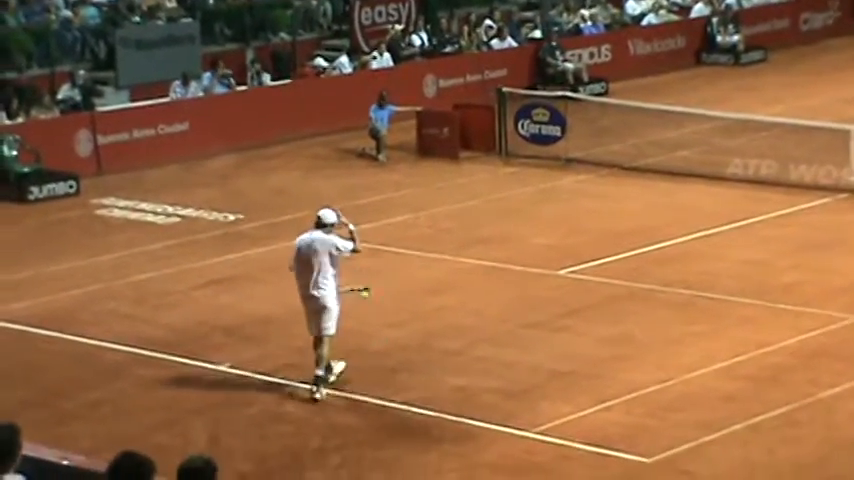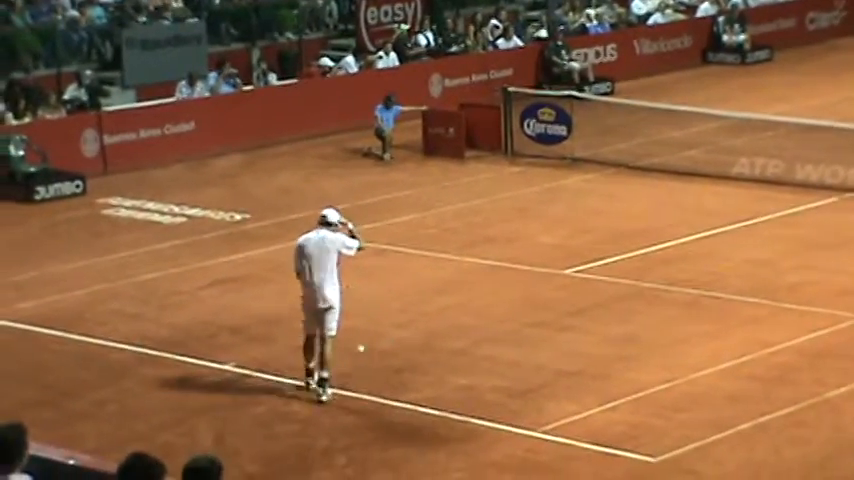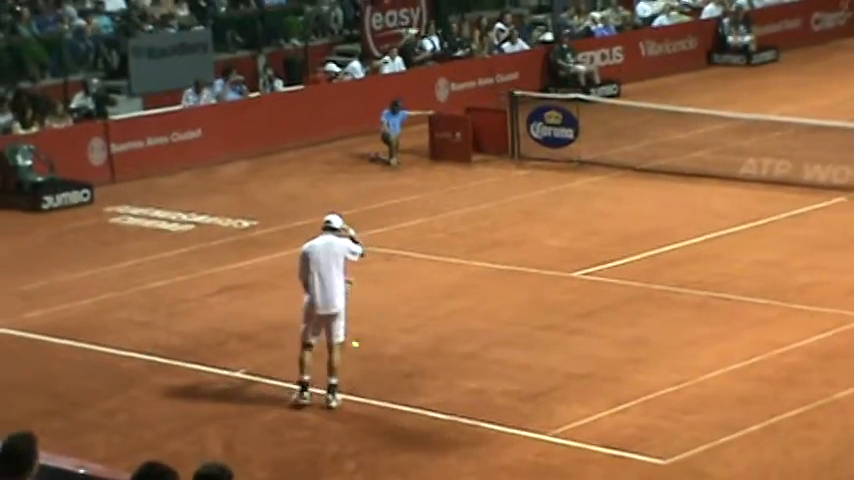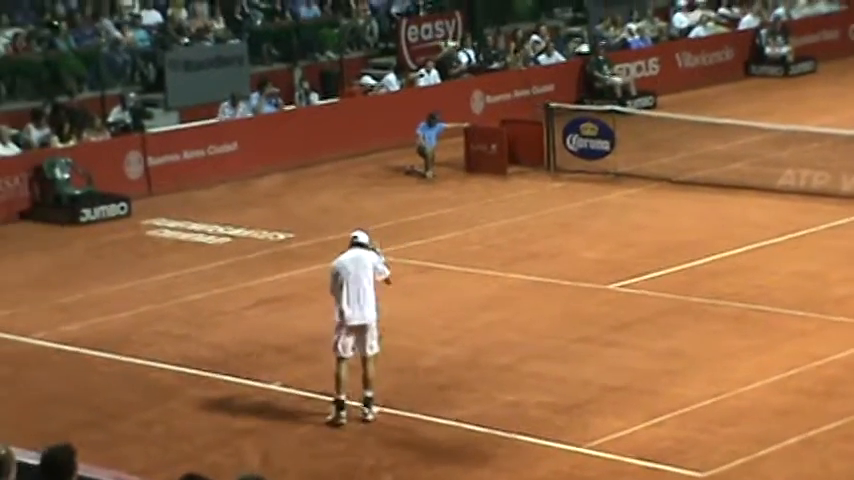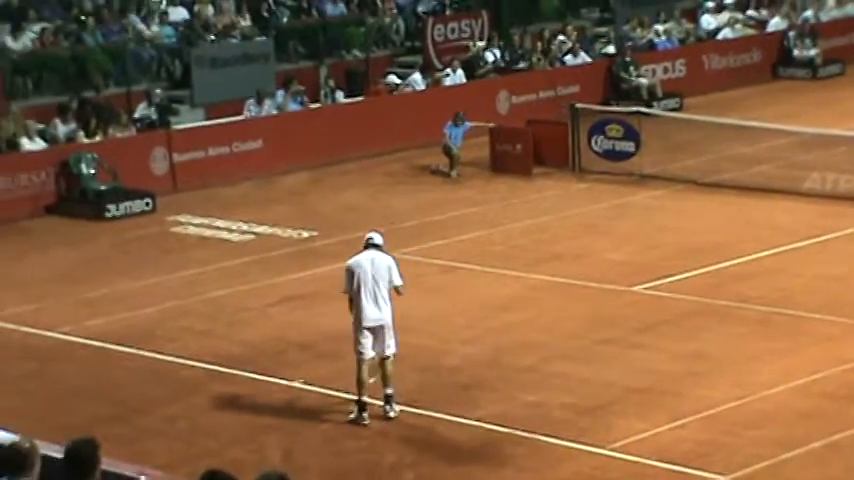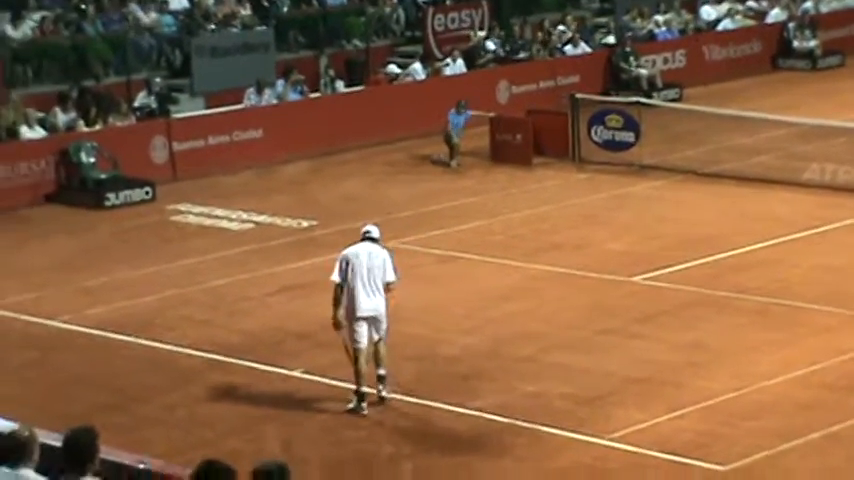
dt=0.2s
person 1, frame 1
left shoulder: (300, 241)
right shoulder: (328, 241)
left elbow: (294, 269)
right elbow: (356, 248)
right wrist: (350, 226)
left hip: (307, 297)
right hip: (326, 296)
left knee: (317, 335)
right knee: (325, 339)
left ankle: (328, 370)
right ankle: (317, 385)
person 1, frame 2
left shoulder: (302, 241)
right shoulder: (336, 239)
left elbow: (298, 273)
right elbow: (360, 245)
right wrist: (349, 226)
left hip: (309, 297)
right hip: (329, 297)
left knee: (310, 336)
right knee: (326, 340)
left ankle: (310, 375)
right ankle: (322, 387)
person 1, frame 3
left shoulder: (307, 248)
right shoulder: (343, 243)
left elbow: (303, 282)
right elbow: (362, 252)
right wrist: (351, 232)
left hip: (314, 305)
right hip: (336, 304)
left knee: (307, 346)
right knee: (334, 347)
left ankle: (303, 390)
right ankle: (332, 394)
person 1, frame 4
left shoulder: (337, 264)
right shoulder: (372, 257)
left elbow: (336, 295)
right elbow: (388, 279)
right wrist: (381, 258)
left hip: (345, 319)
right hip: (367, 317)
left knee: (342, 362)
right knee: (368, 361)
left ankle: (340, 410)
right ankle: (368, 407)
person 1, frame 5
left shoulder: (352, 264)
right shoulder: (387, 260)
left elbow: (350, 298)
right elbow: (400, 291)
left wrist: (355, 319)
left hip: (362, 319)
right hip: (384, 318)
left knee: (363, 363)
right knee: (386, 360)
left ankle: (362, 410)
right ankle: (389, 406)
person 1, frame 6
left shoulder: (347, 254)
right shoulder: (383, 253)
left elbow: (338, 286)
right elbow: (390, 286)
left wrist: (337, 313)
left hip: (356, 310)
right hip: (378, 308)
left knee: (359, 352)
right knee: (379, 342)
left ankle: (361, 400)
right ankle: (381, 385)
